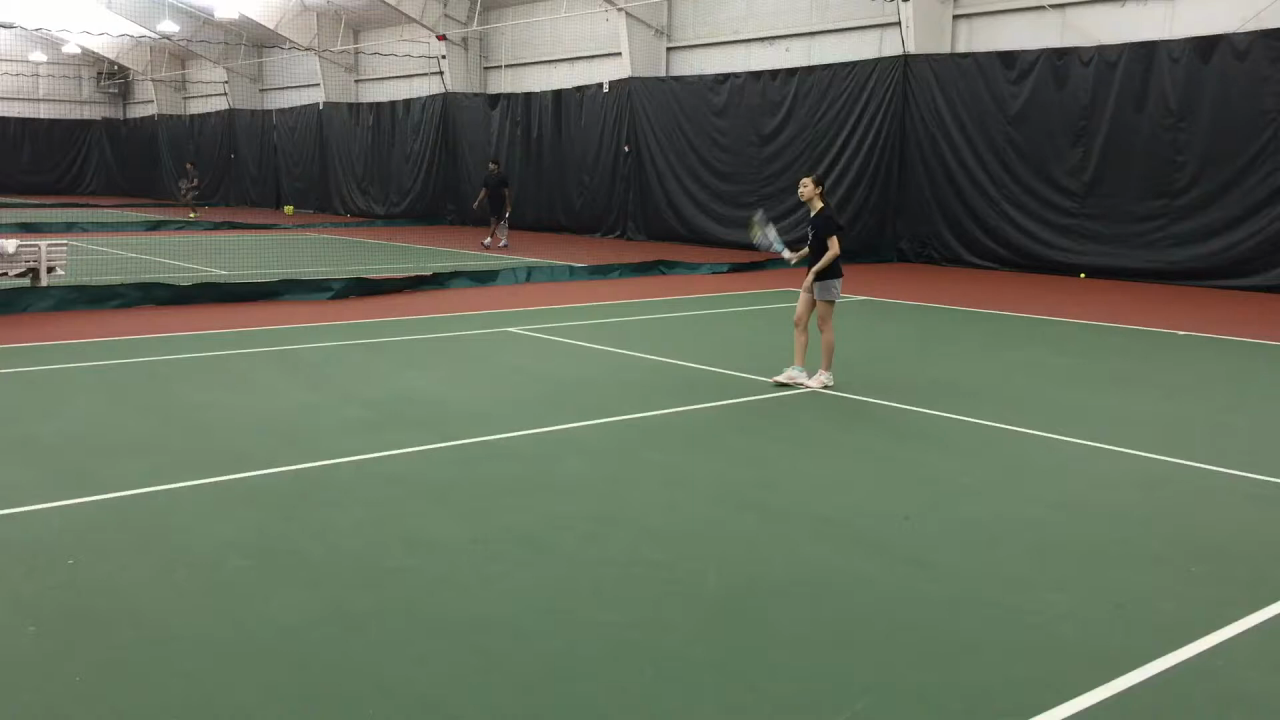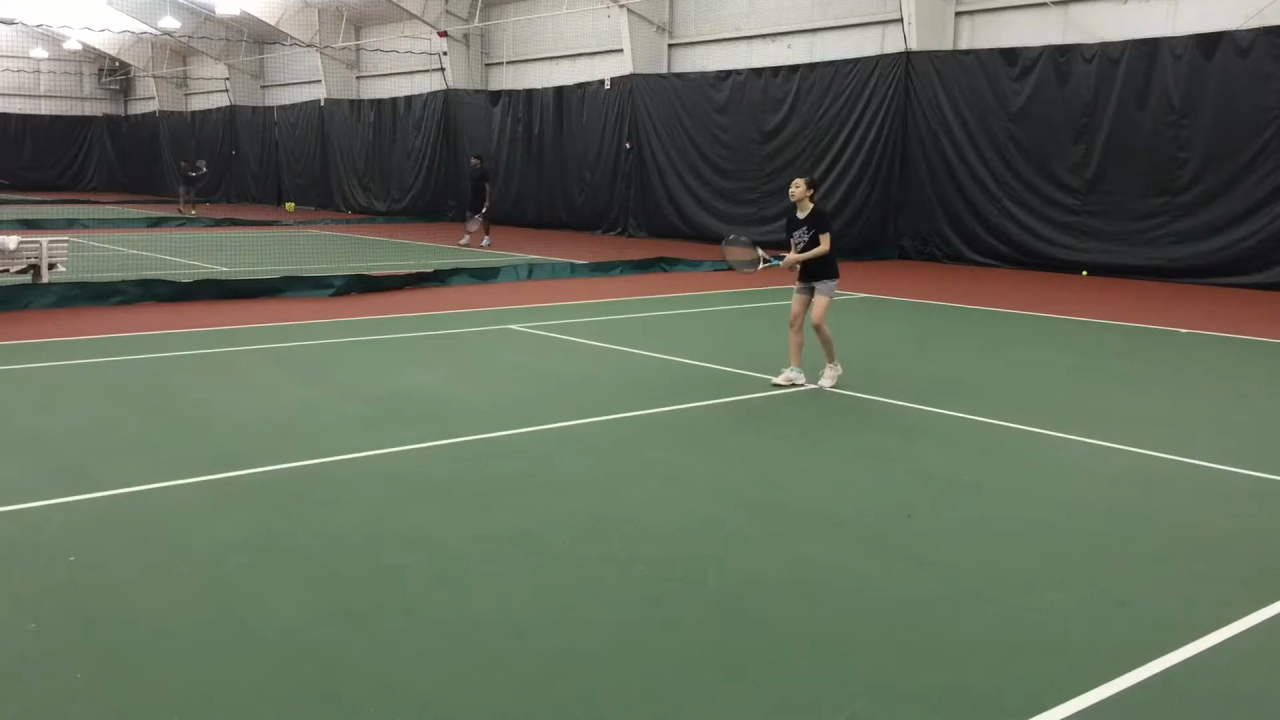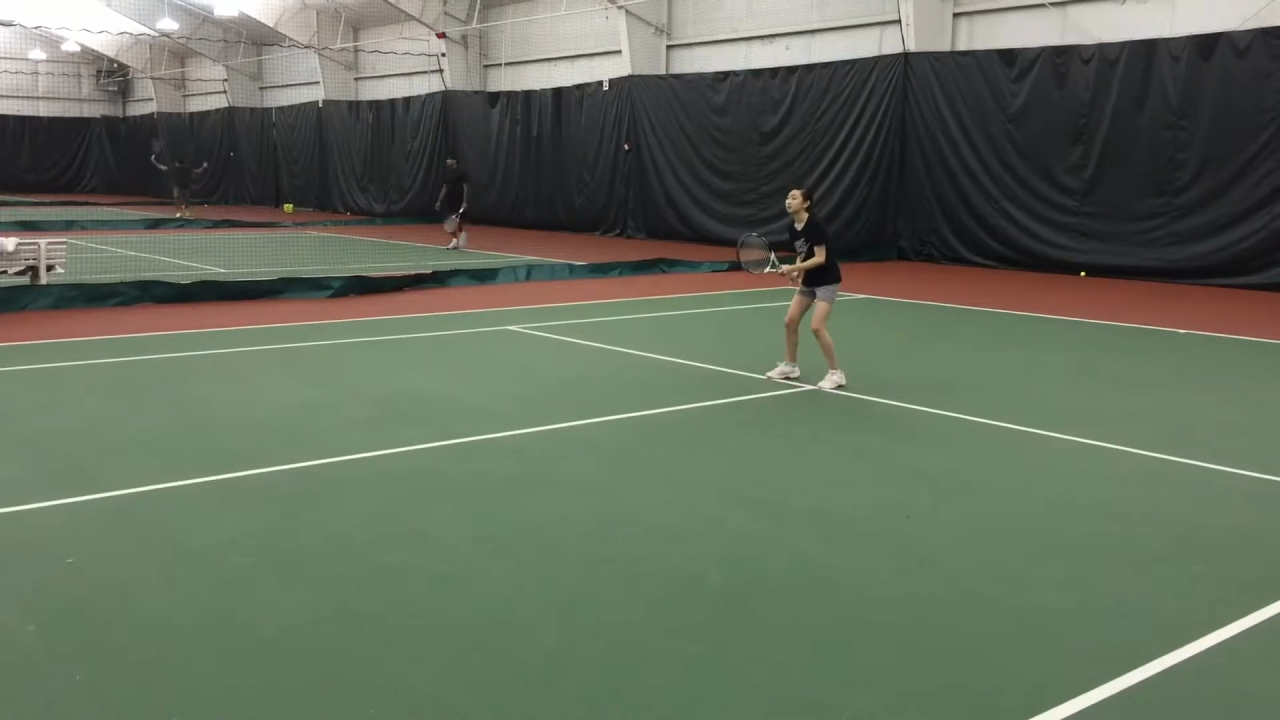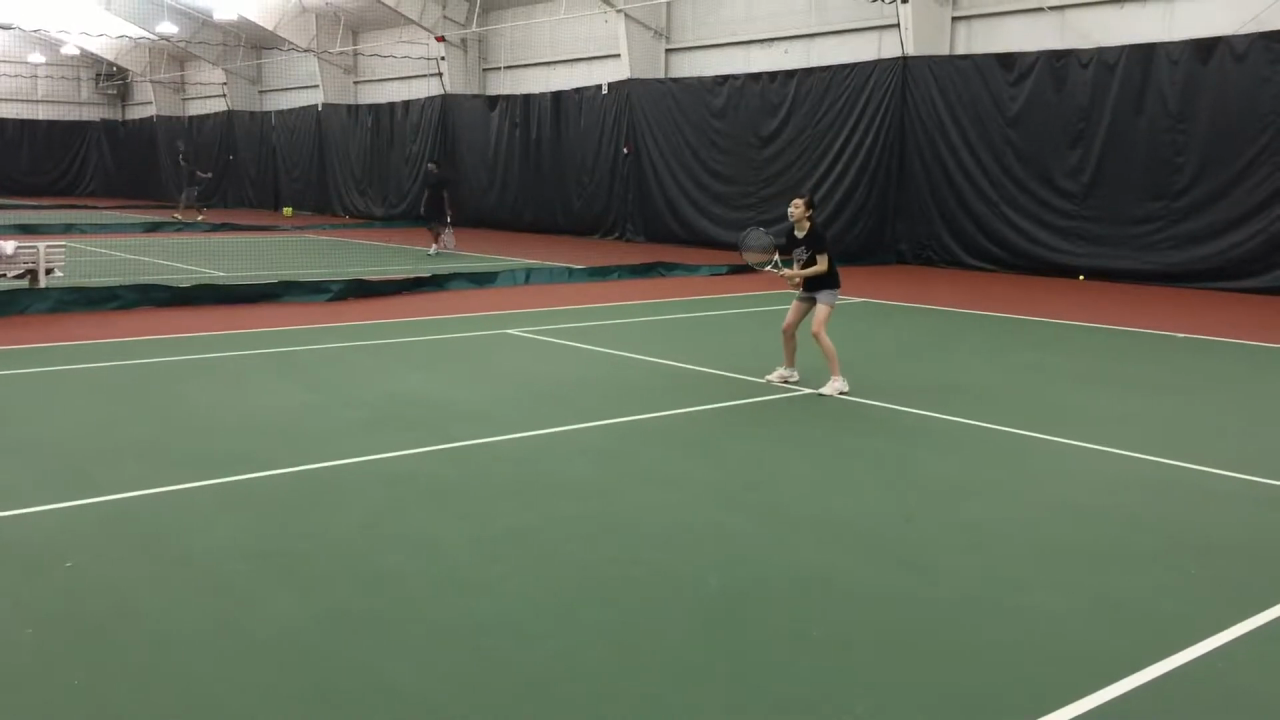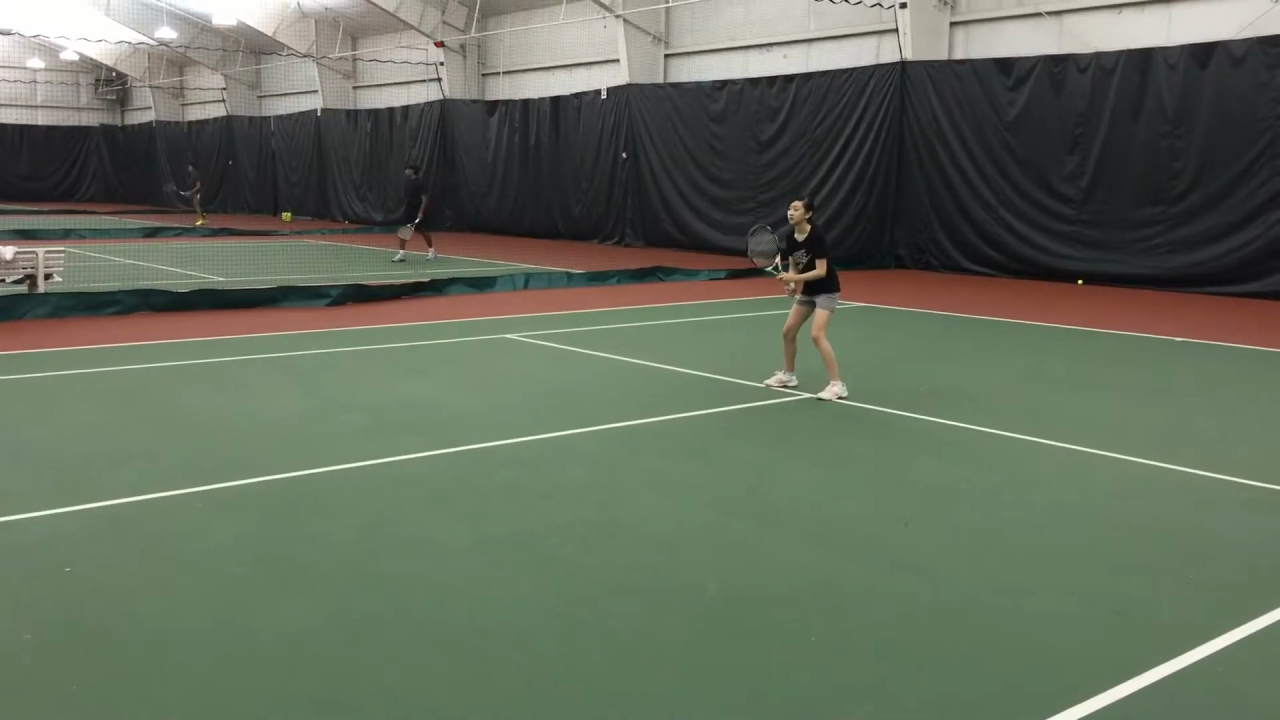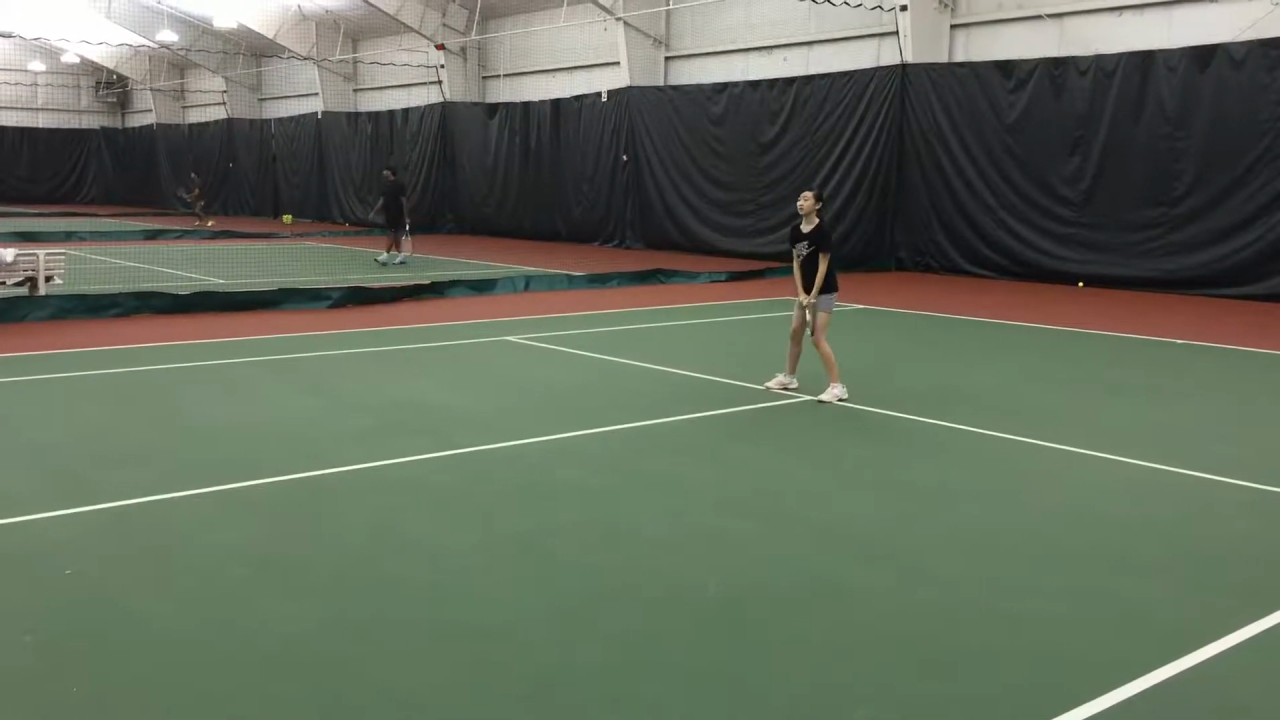
dt=0.5s
person 1, frame 1
left shoulder: (825, 215)
right shoulder: (813, 214)
left elbow: (835, 250)
left wrist: (812, 272)
right wrist: (798, 255)
left hip: (827, 277)
right hip: (814, 277)
left knee: (824, 325)
right knee: (799, 321)
left ankle: (825, 374)
right ankle: (797, 371)
person 1, frame 2
left shoulder: (819, 215)
right shoulder: (791, 219)
left elbow: (825, 247)
left wrist: (798, 257)
right wrist: (790, 261)
left hip: (826, 276)
right hip: (805, 277)
left knee: (817, 322)
right knee: (794, 322)
left ankle: (832, 365)
right ankle: (795, 371)
person 1, frame 3
left shoulder: (815, 225)
right shoulder: (792, 227)
left elbow: (820, 259)
left wrist: (793, 268)
right wrist: (796, 273)
left hip: (827, 280)
right hip: (809, 281)
left knee: (817, 327)
right knee: (790, 321)
left ankle: (835, 373)
right ankle: (790, 366)
person 1, frame 4
left shoulder: (816, 233)
right shoulder: (791, 235)
left elbow: (822, 267)
left wrist: (795, 274)
right wrist: (795, 278)
left hip: (827, 286)
right hip: (808, 287)
left knee: (817, 330)
right knee: (787, 327)
left ankle: (838, 380)
right ankle: (789, 370)
person 1, frame 5
left shoulder: (817, 237)
right shoulder: (790, 238)
left elbow: (821, 271)
right elbow: (793, 267)
left wrist: (794, 278)
right wrist: (791, 284)
left hip: (826, 291)
right hip: (807, 291)
left knee: (817, 335)
right knee: (788, 331)
left ankle: (837, 385)
right ankle: (788, 375)
person 1, frame 6
left shoulder: (822, 231)
right shoulder: (795, 230)
left elbow: (823, 267)
right elbow: (796, 263)
left wrist: (813, 296)
right wrist: (801, 293)
left hip: (824, 291)
right hip: (806, 290)
left knee: (818, 338)
right knee: (795, 333)
left ankle: (837, 387)
right ankle: (789, 377)
